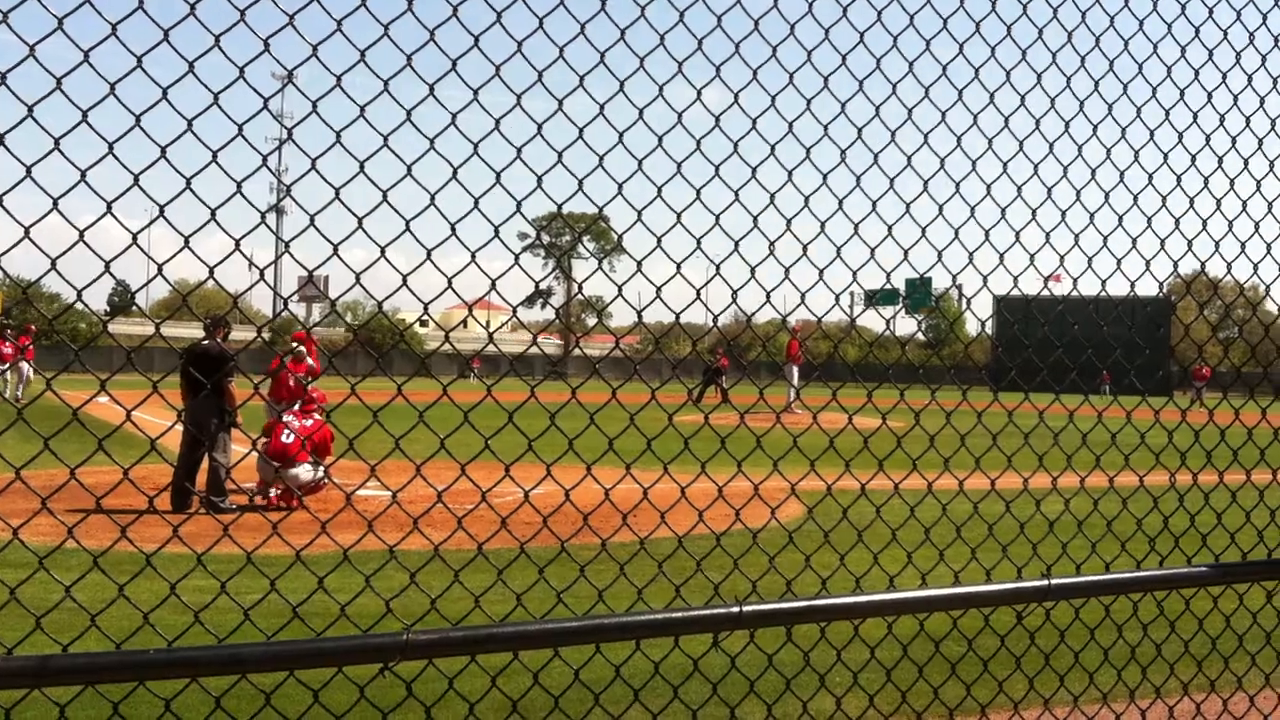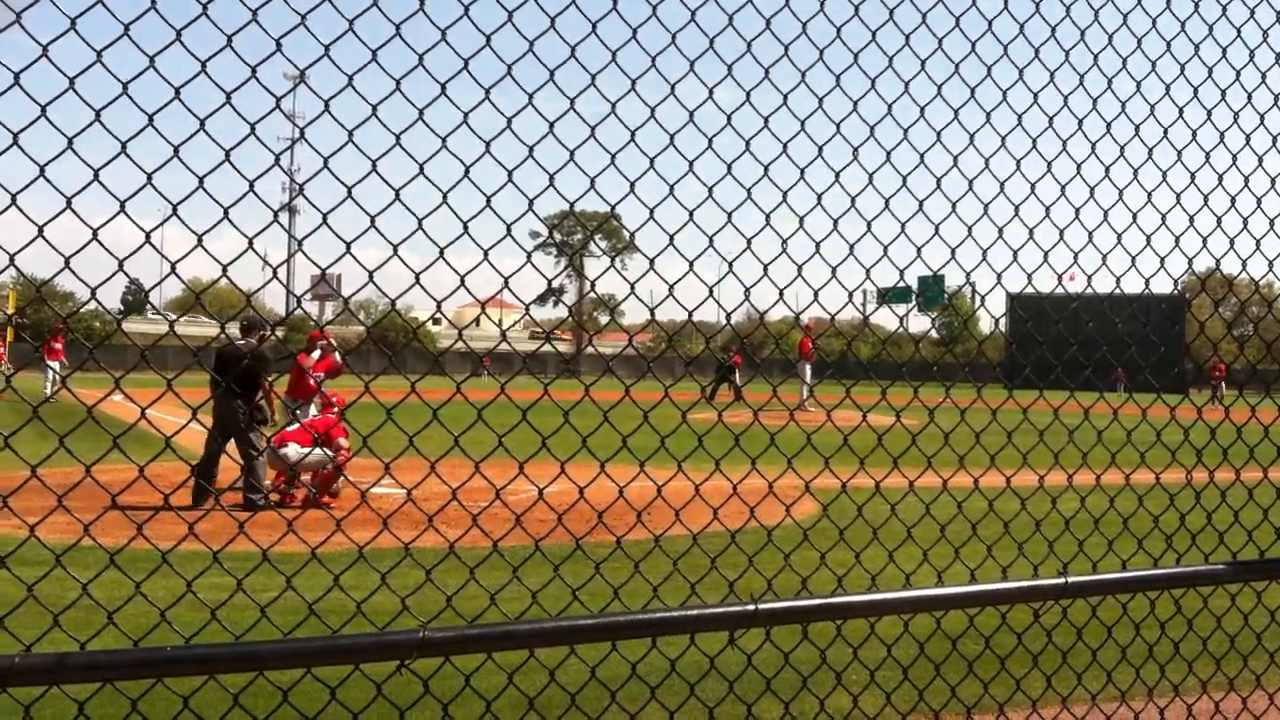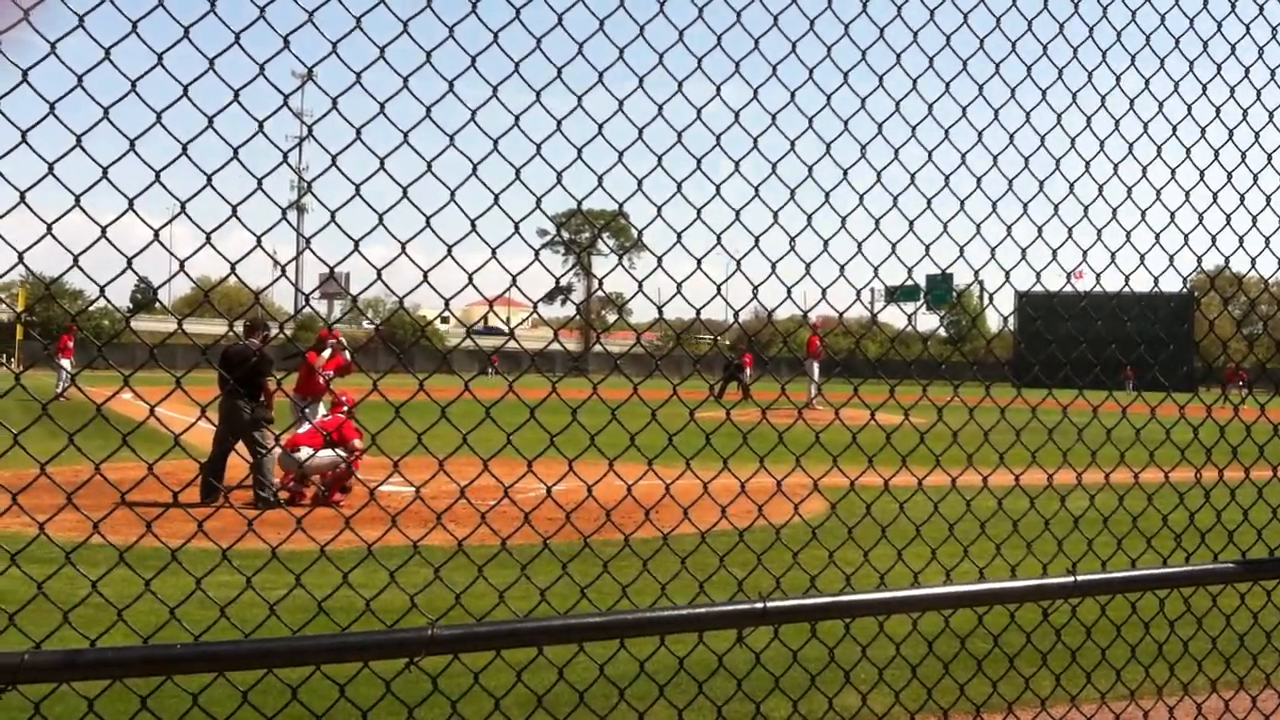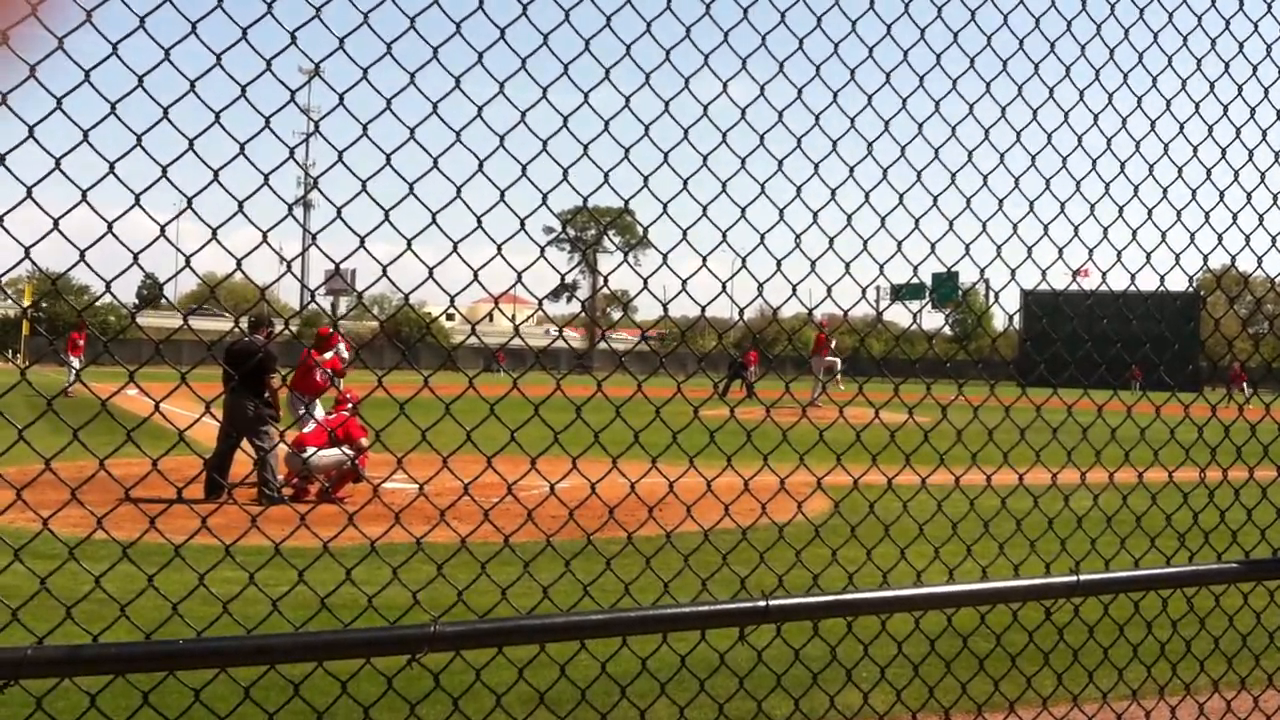
dt=1s
person 1, frame 1
left shoulder: (190, 351)
right shoulder: (223, 352)
left elbow: (183, 384)
right elbow: (228, 386)
right wrist: (235, 413)
left hip: (193, 408)
right hip: (215, 409)
left knee: (188, 455)
right knee: (219, 456)
left ankle: (180, 501)
right ankle: (216, 502)
person 1, frame 2
left shoulder: (223, 350)
right shoulder: (259, 353)
left elbow: (213, 382)
right elbow: (266, 386)
right wrist: (272, 412)
left hip: (222, 405)
right hip: (243, 408)
left knee: (212, 451)
right knee: (254, 454)
left ankle: (200, 496)
right ankle: (255, 499)
person 1, frame 3
left shoulder: (228, 351)
right shoulder: (261, 354)
left elbow: (221, 382)
right elbow: (268, 387)
right wrist: (269, 409)
left hip: (227, 405)
right hip: (249, 408)
left knee: (219, 451)
right knee: (263, 453)
left ankle: (209, 494)
right ankle: (266, 498)
person 1, frame 4
left shoulder: (232, 347)
right shoulder: (265, 351)
left elbow: (225, 379)
right elbow: (272, 384)
right wrist: (277, 408)
left hip: (231, 402)
right hip: (254, 405)
left knee: (224, 447)
right knee: (267, 449)
left ankle: (213, 490)
right ankle: (270, 494)
